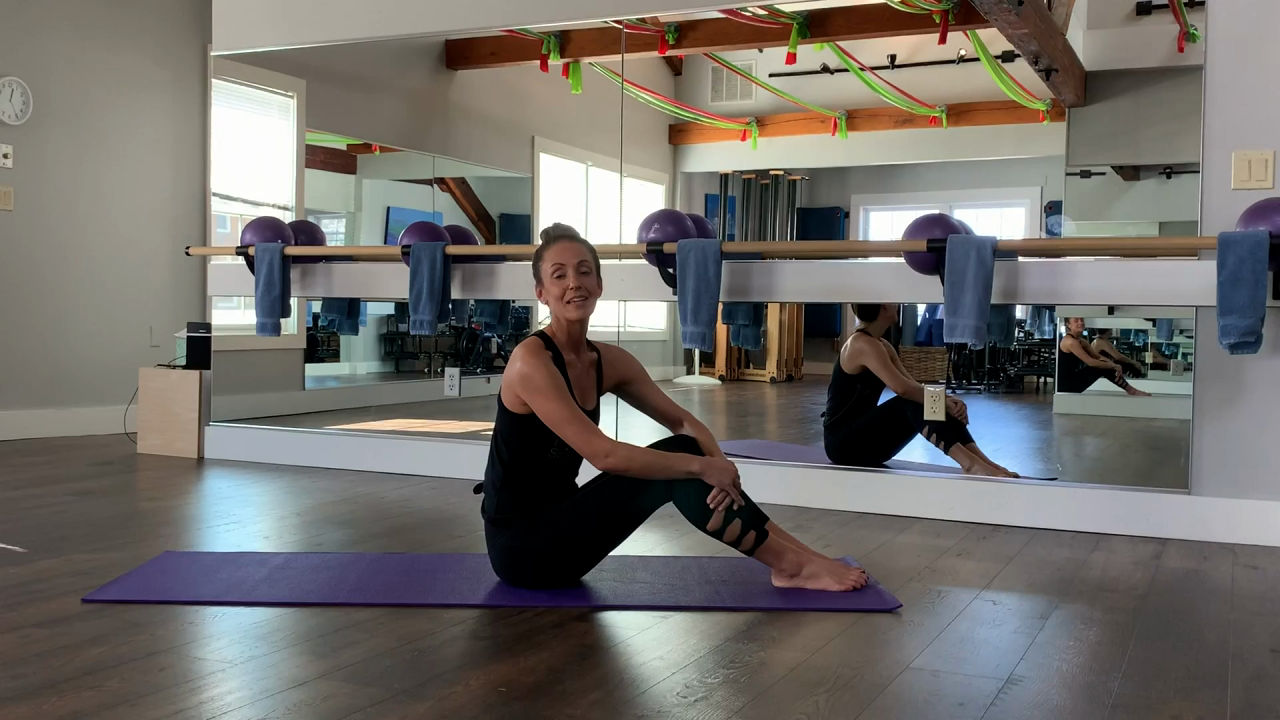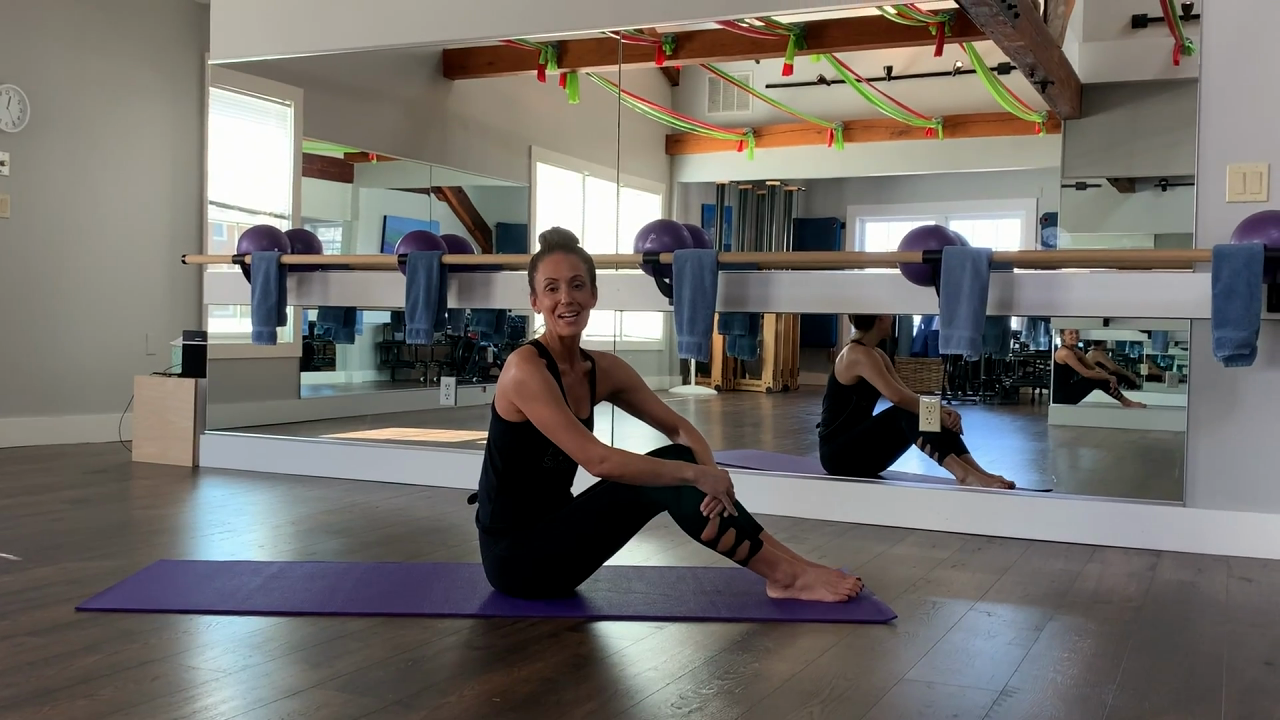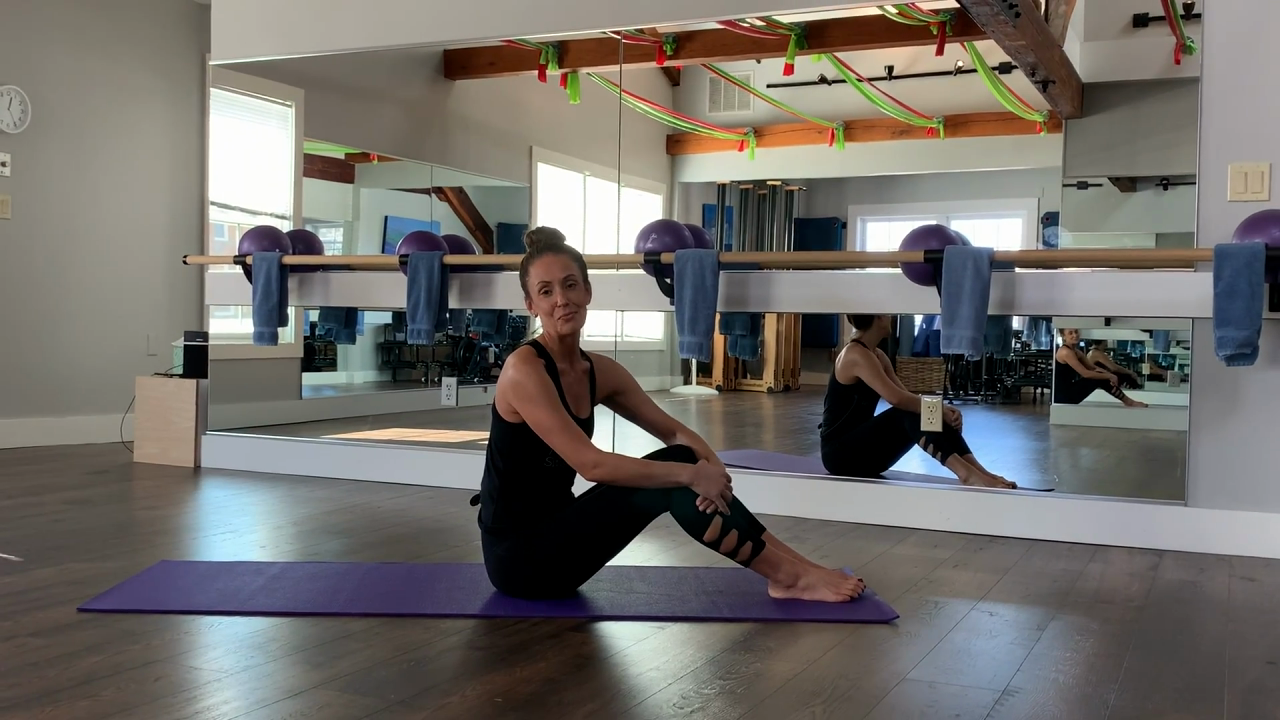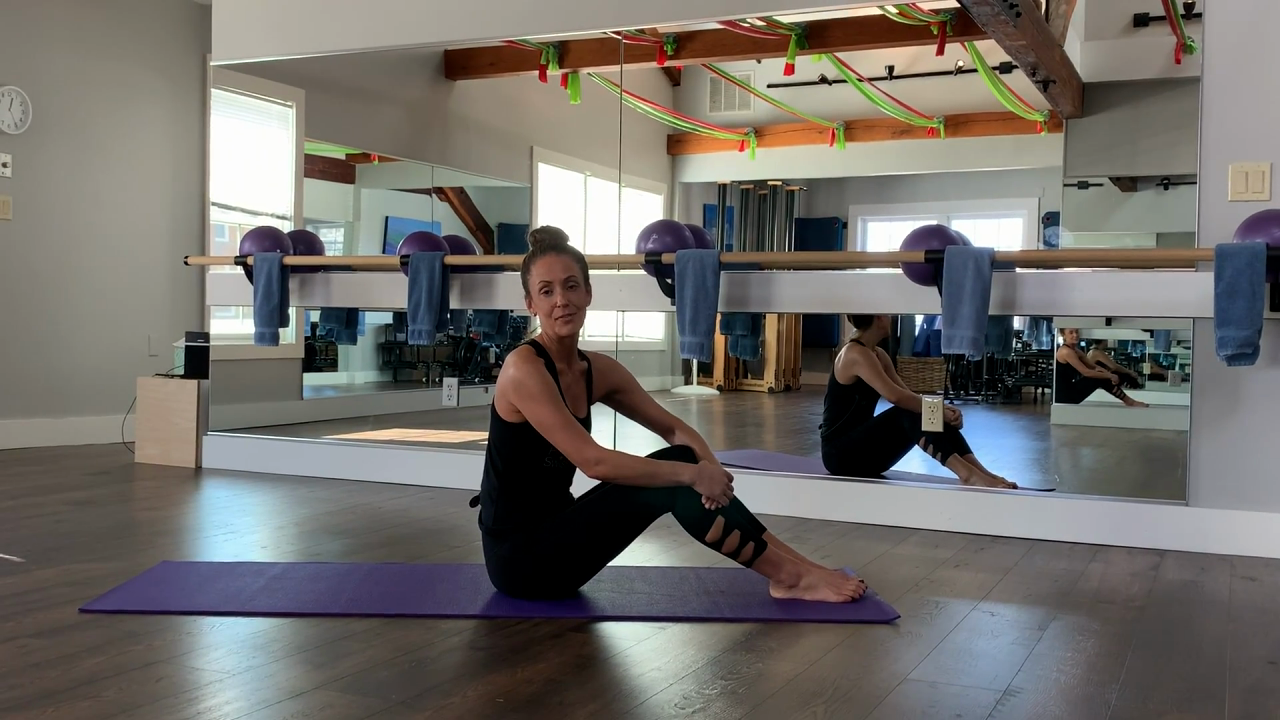
dt=0.7s
person 1, frame 1
left shoulder: (609, 361)
right shoulder: (532, 360)
left elbow: (681, 422)
right elbow: (604, 454)
left wrist: (716, 461)
right wrist: (701, 467)
left hip: (556, 524)
right hip: (521, 545)
left knee: (682, 455)
right knee: (676, 464)
left ankle: (791, 558)
right ankle: (792, 564)
person 1, frame 2
left shoulder: (603, 369)
right shoulder: (526, 368)
left elbow: (678, 429)
right elbow: (598, 460)
left wrist: (709, 472)
right wrist: (696, 475)
left hip: (551, 532)
right hip: (516, 554)
left knee: (676, 465)
right knee: (668, 479)
left ankle: (787, 568)
right ankle: (787, 575)
person 1, frame 3
left shoulder: (600, 371)
right shoulder: (525, 369)
left elbow: (671, 432)
right elbow: (591, 464)
left wrist: (710, 463)
right wrist: (689, 475)
left hip: (552, 534)
right hip: (518, 555)
left knee: (679, 463)
right knee: (673, 481)
left ankle: (790, 568)
right ankle: (790, 576)
person 1, frame 4
left shoulder: (598, 370)
right shoulder: (524, 368)
left elbow: (673, 428)
right elbow: (594, 461)
left wrist: (708, 465)
right wrist: (691, 474)
left hip: (552, 532)
right hip: (519, 555)
left knee: (680, 464)
right knee: (676, 479)
left ankle: (791, 568)
right ankle: (791, 575)
person 2, frame 1
left shoulder: (882, 345)
right shoulder: (863, 344)
left elbow: (913, 385)
right elbow: (902, 388)
left wrist: (946, 400)
right wrist: (943, 402)
left hip: (867, 439)
right hip: (843, 442)
left knee: (918, 400)
right knee: (912, 404)
left ankle: (982, 462)
right ankle: (971, 464)
person 2, frame 2
left shoulder: (876, 354)
right shoulder: (858, 354)
left elbow: (908, 394)
right elbow: (898, 397)
left wrist: (940, 410)
left hip: (861, 449)
right hip: (838, 453)
left knee: (916, 411)
right knee: (908, 414)
left ankle: (977, 472)
right ankle: (966, 475)
person 2, frame 3
left shoulder: (877, 355)
right shoulder: (857, 354)
left elbow: (907, 396)
right elbow: (896, 398)
left wrist: (942, 410)
right wrist: (939, 411)
left hip: (864, 449)
right hip: (839, 452)
left knee: (914, 410)
right knee: (910, 414)
left ankle: (979, 473)
right ankle: (967, 474)
person 2, frame 4
left shoulder: (878, 354)
right shoulder: (856, 354)
left elbow: (907, 394)
right elbow: (896, 396)
left wrist: (941, 409)
left hip: (863, 449)
right hip: (840, 452)
left knee: (919, 412)
right knee: (909, 414)
left ankle: (981, 473)
right ankle: (968, 474)
